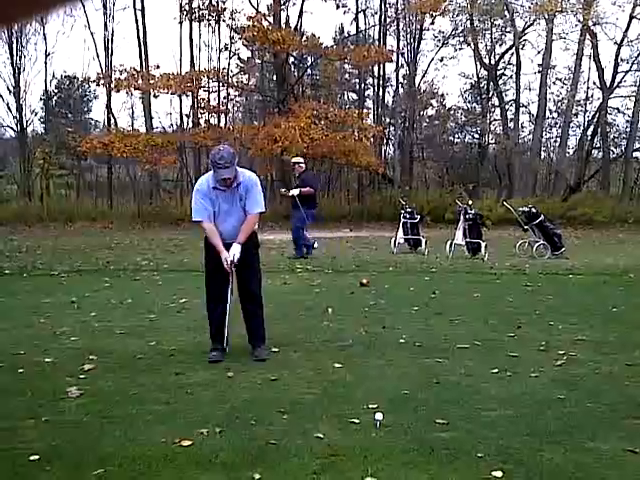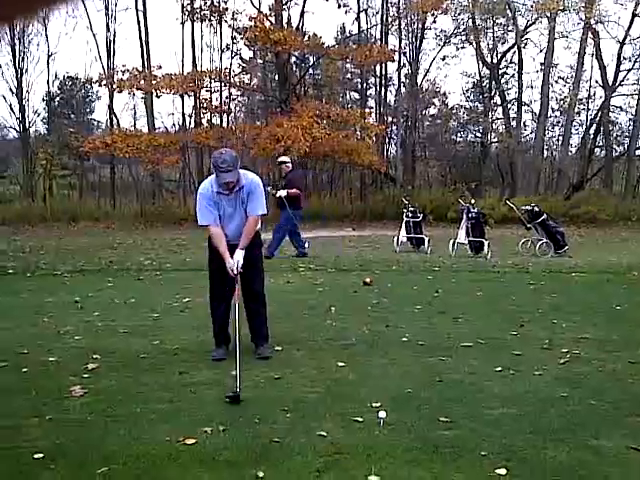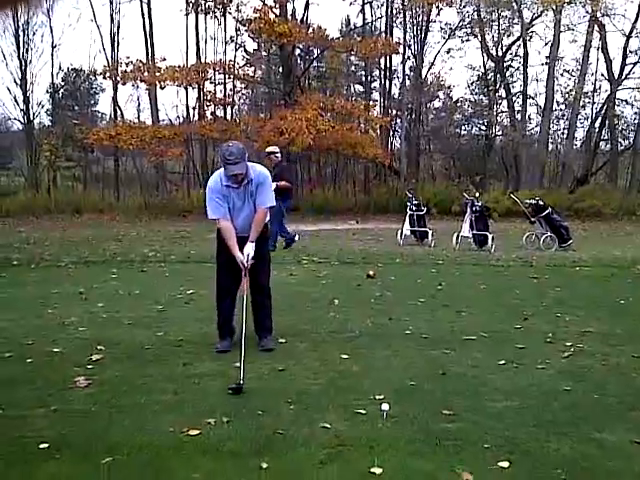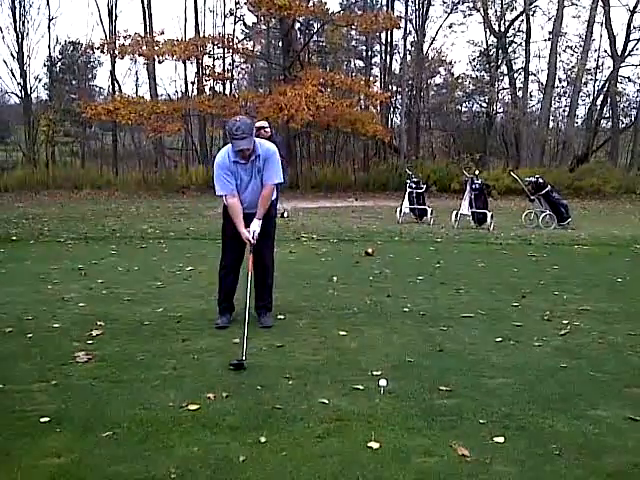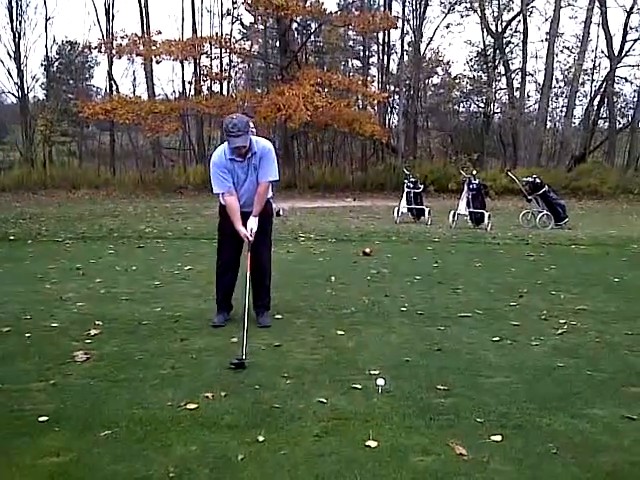
dt=0.3s
person 1, frame 1
left shoulder: (250, 180)
right shoulder: (202, 186)
left elbow: (253, 216)
right elbow: (206, 222)
left wrist: (237, 245)
right wrist: (222, 251)
left hip: (246, 242)
right hip: (216, 245)
left knee: (252, 293)
right knee: (216, 296)
left ankle: (258, 342)
right ankle: (218, 344)
person 1, frame 2
left shoulder: (253, 182)
right shoulder: (206, 190)
left elbow: (253, 218)
right elbow: (213, 227)
left wrist: (241, 250)
right wrist: (226, 258)
left hip: (249, 242)
right hip: (219, 245)
left knee: (255, 292)
right knee: (219, 295)
left ankle: (261, 341)
right ankle: (221, 342)
person 1, frame 3
left shoulder: (261, 174)
right shoulder: (215, 183)
left elbow: (262, 210)
right elbow: (223, 221)
left wrist: (251, 243)
right wrist: (236, 252)
left hip: (258, 235)
right hip: (228, 237)
left knee: (260, 285)
right knee: (226, 287)
left ankle: (264, 333)
right ankle: (225, 334)
person 1, frame 4
left shoulder: (269, 151)
right shoulder: (222, 159)
left elbow: (269, 188)
right elbow: (231, 197)
left wrist: (257, 220)
right wrist: (241, 229)
left hip: (264, 212)
right hip: (234, 214)
left knee: (264, 263)
right knee: (229, 263)
left ankle: (264, 309)
right ankle: (225, 310)
person 1, frame 5
left shoulder: (265, 148)
right shoulder: (219, 158)
left elbow: (264, 186)
right elbow: (229, 195)
left wrist: (254, 217)
right wrist: (239, 227)
left hip: (260, 211)
right hip: (230, 213)
left knee: (261, 262)
right knee: (226, 262)
left ankle: (262, 309)
right ankle: (223, 309)
